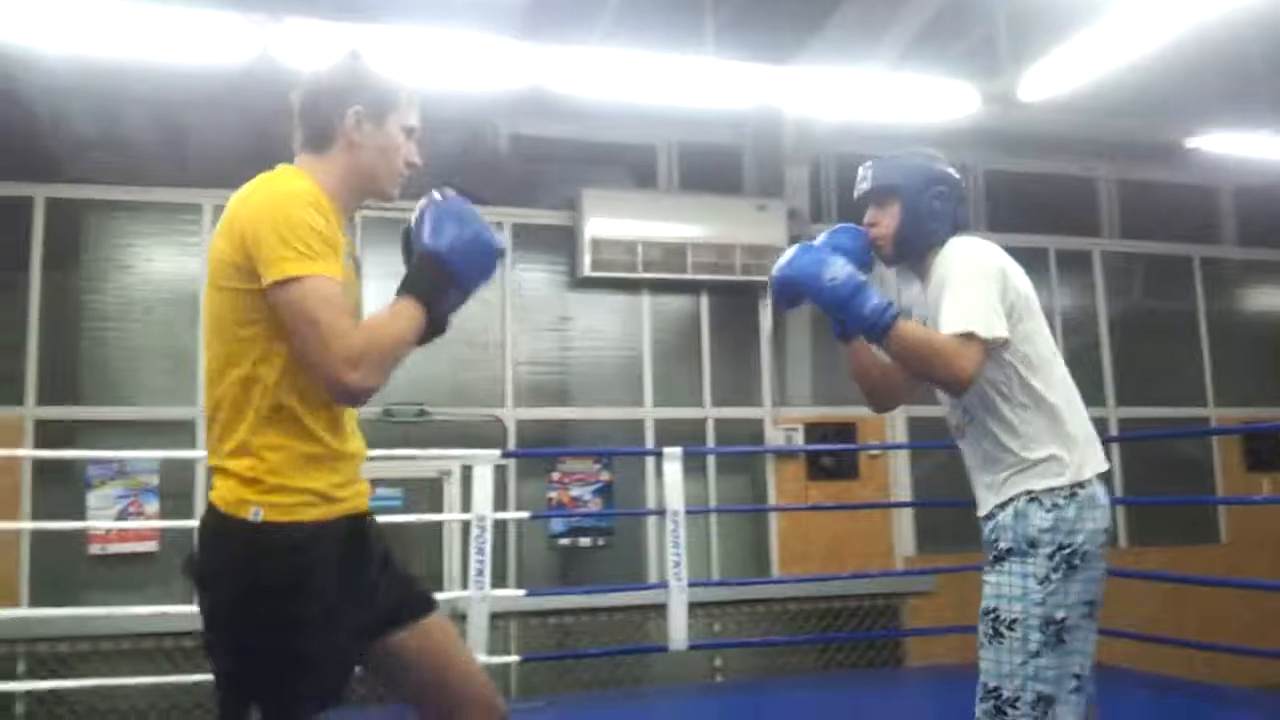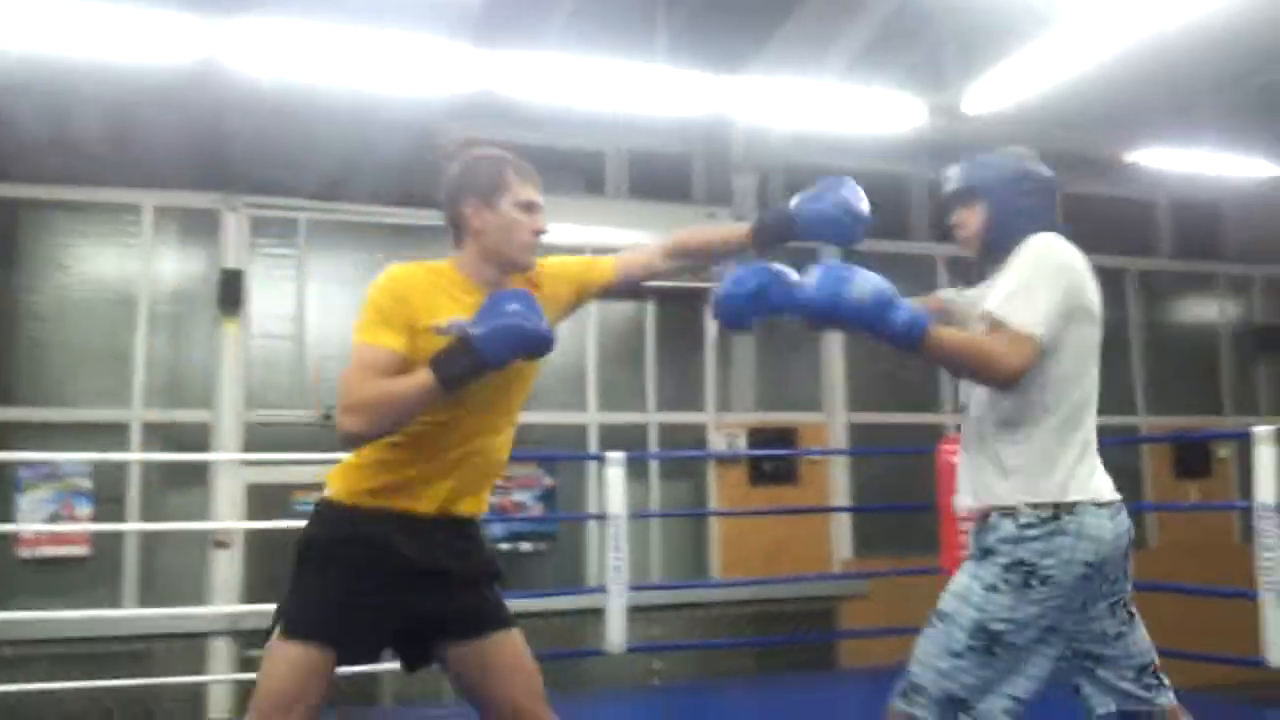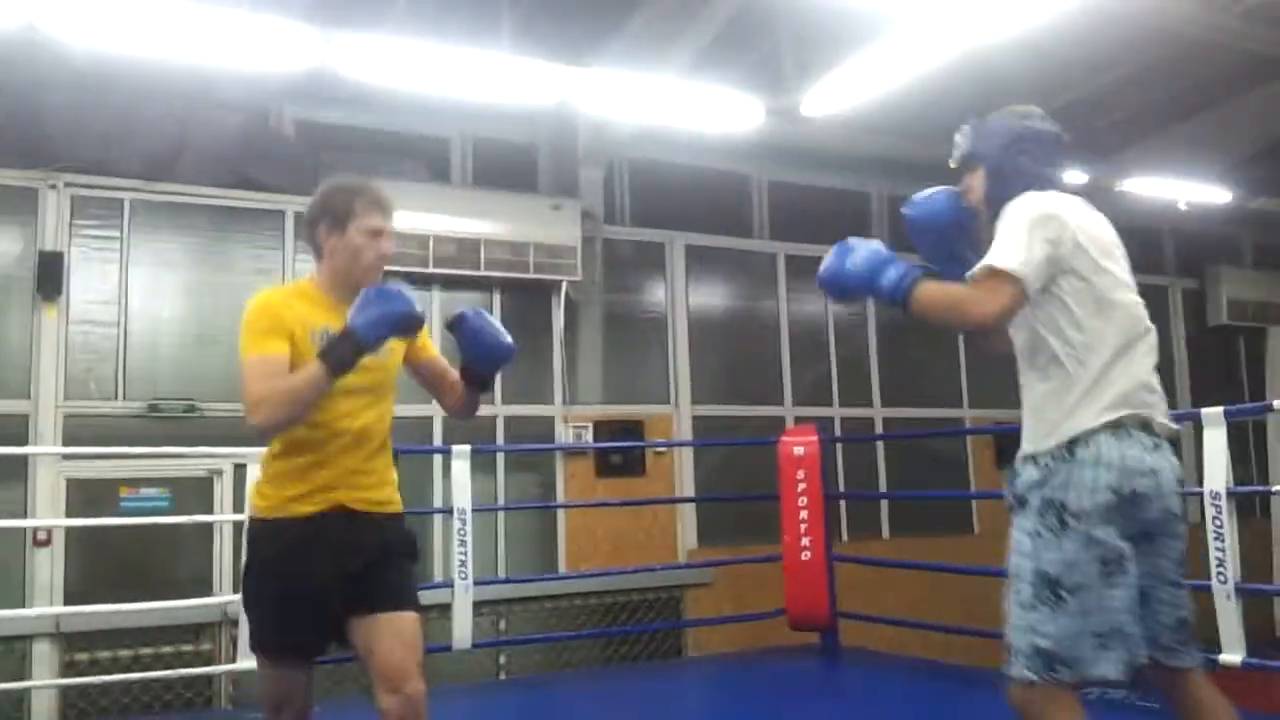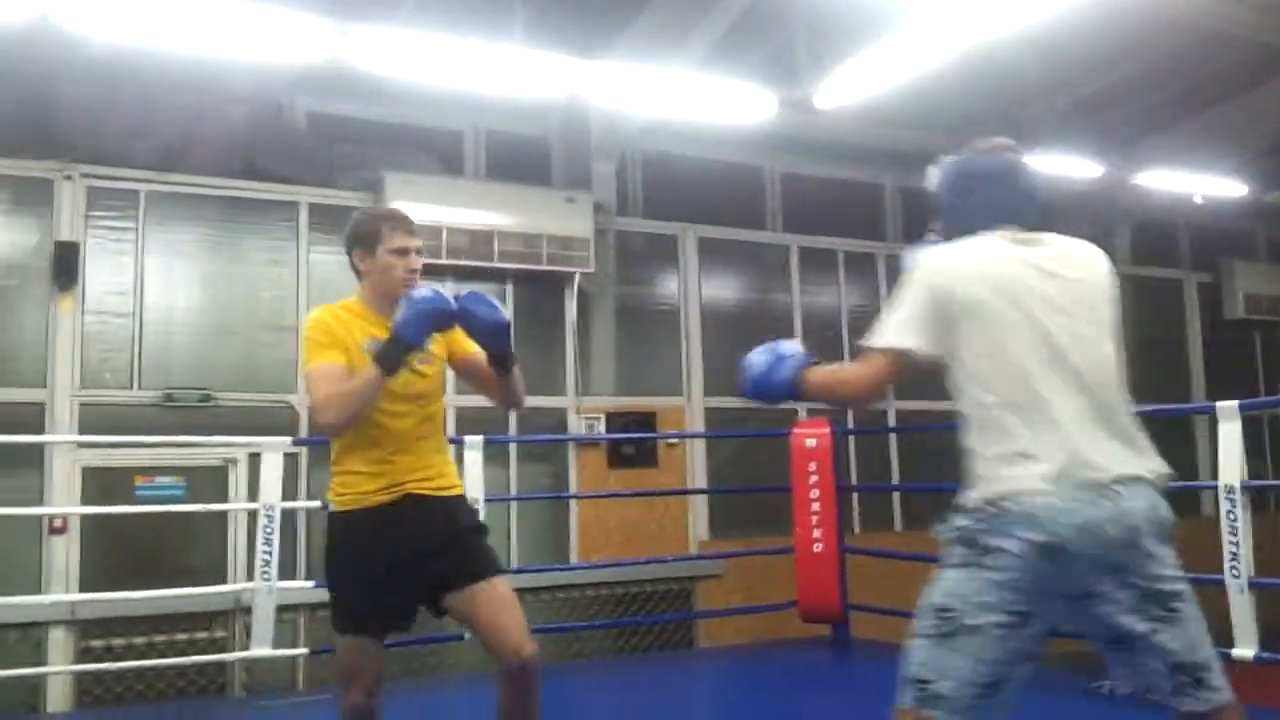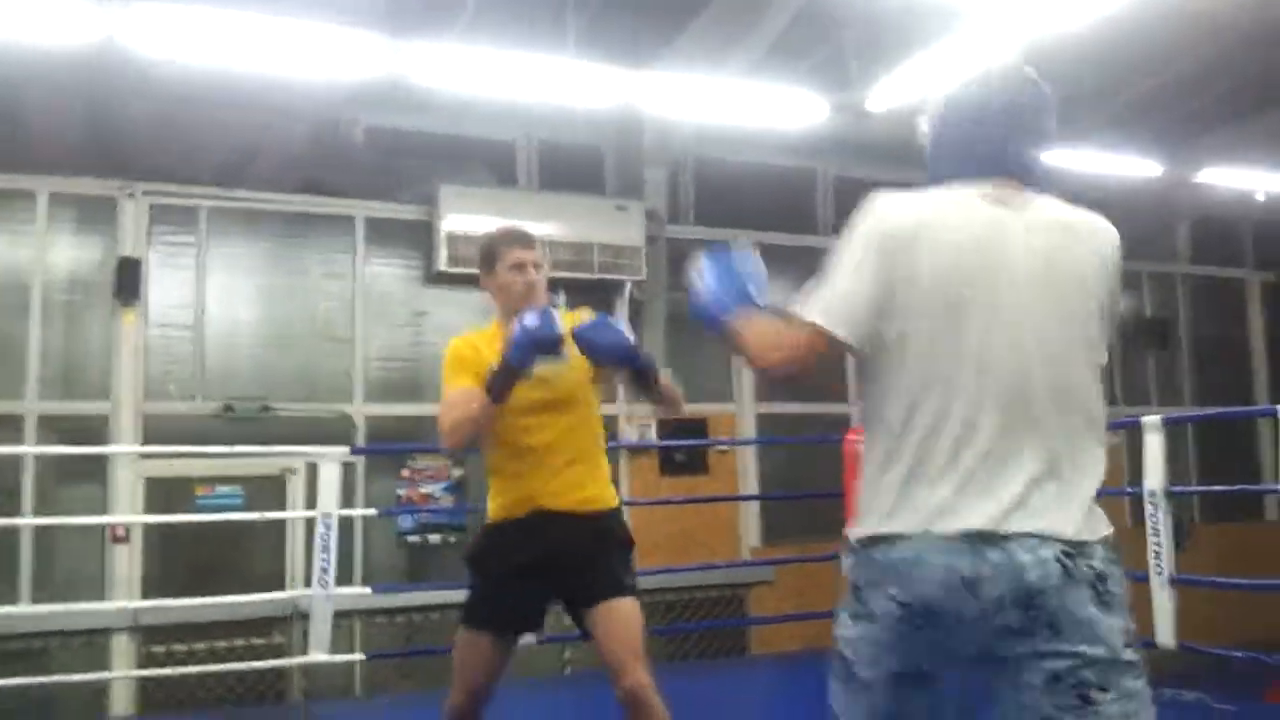
dt=0.5s
person 1, frame 1
left shoulder: (969, 258)
right shoulder: (937, 289)
left elbow: (959, 371)
right elbow: (884, 392)
left wrist: (860, 300)
right wrist: (845, 317)
left hip: (1043, 504)
right hip: (1028, 508)
person 1, frame 2
left shoulder: (1048, 256)
right shoulder: (1009, 282)
left elbow: (1004, 363)
right elbow: (926, 317)
left wrist: (890, 313)
right wrist: (800, 292)
left hip: (1039, 527)
right hip: (1083, 522)
person 1, frame 3
left shoulder: (1034, 210)
right shoulder: (1080, 220)
left elbow: (984, 310)
right elbow: (1020, 326)
left wrist: (891, 277)
right wrist: (955, 260)
left hip: (1080, 461)
right hip: (1146, 458)
right knee: (1179, 671)
person 1, frame 4
left shoulder: (943, 265)
right shoulder: (1092, 262)
left elbow: (866, 378)
left wrist: (789, 375)
left hip: (1016, 516)
right hip: (1124, 503)
person 1, frame 5
left shoulder: (894, 221)
right shoulder: (1095, 241)
left elbow: (787, 358)
left wrist: (728, 306)
left hip: (907, 553)
right hip: (1056, 557)
person 2, frame 1
left shoulder: (314, 215)
right shoulder: (282, 203)
right elbow: (350, 371)
left wrist: (426, 298)
right wrist: (430, 287)
left hip: (335, 526)
right hip: (278, 538)
person 2, frame 2
left shoulder: (548, 283)
right shoulder: (402, 289)
left elbow: (668, 254)
right elbow: (355, 419)
left wrist: (771, 227)
right wrist: (459, 360)
left hip: (448, 536)
right hip: (359, 526)
person 2, frame 3
left shoulder: (397, 314)
right shoulder: (273, 309)
left elbow: (458, 403)
right elbow: (264, 415)
left wrist: (480, 373)
right wrist: (347, 345)
left hip: (372, 523)
right hip: (288, 526)
person 2, frame 4
left shoulder: (439, 321)
right shoulder: (329, 324)
left elbow: (511, 399)
right elbow: (329, 416)
left wrist: (500, 349)
right wrist: (396, 348)
left hip: (441, 508)
right hip: (365, 517)
left knee: (520, 656)
person 2, frame 5
left shoulder: (583, 329)
right shoulder: (467, 349)
left elbow: (672, 403)
right elbow: (453, 438)
left wrist: (637, 363)
right wrist: (507, 373)
left hip: (589, 521)
right hip: (513, 529)
